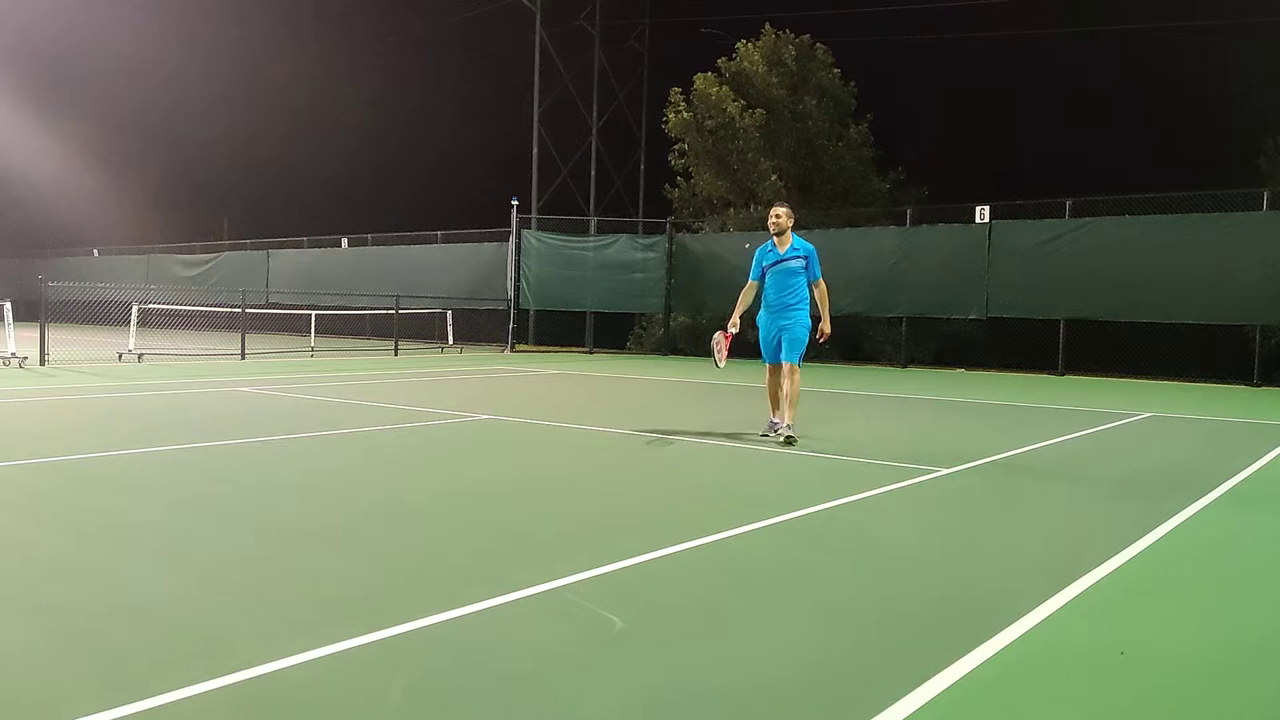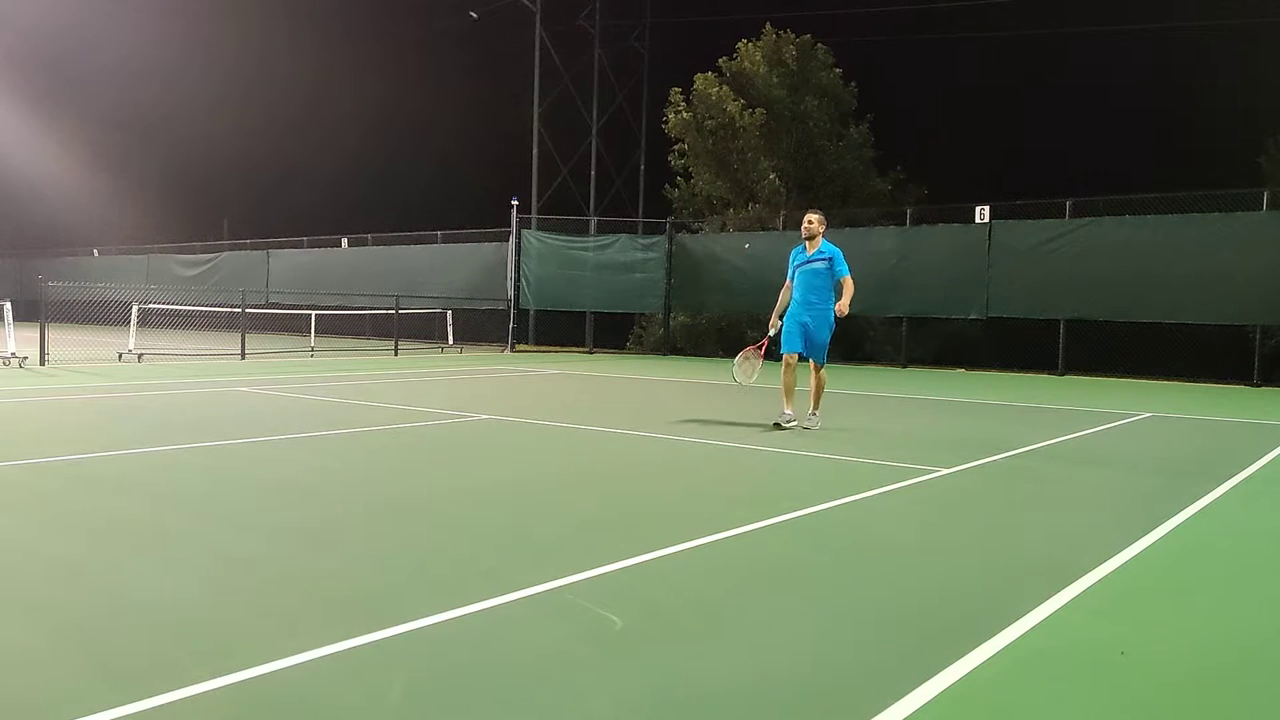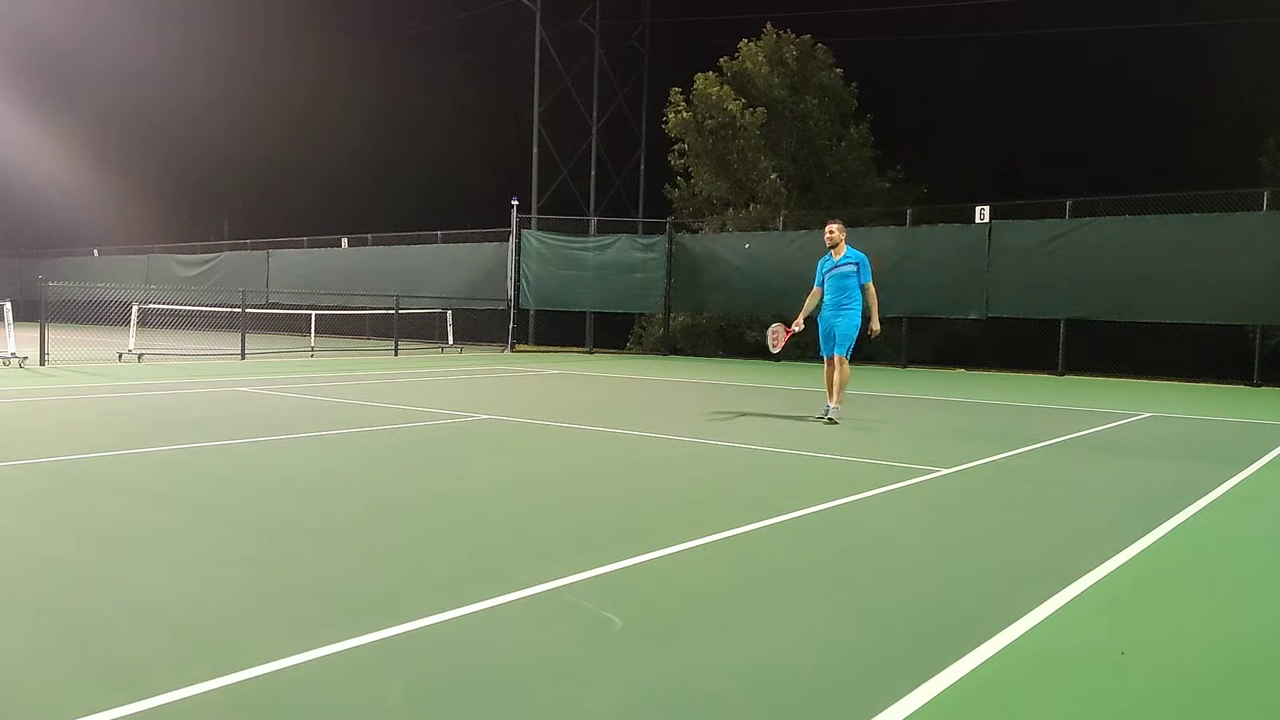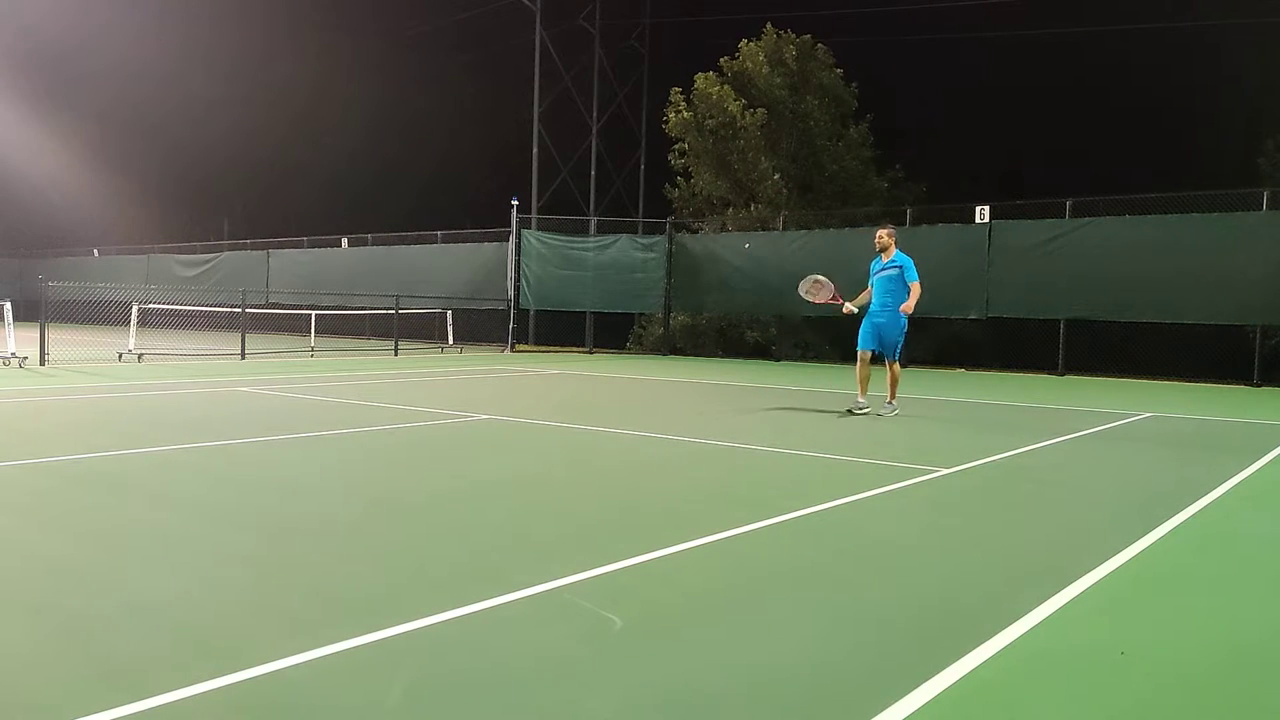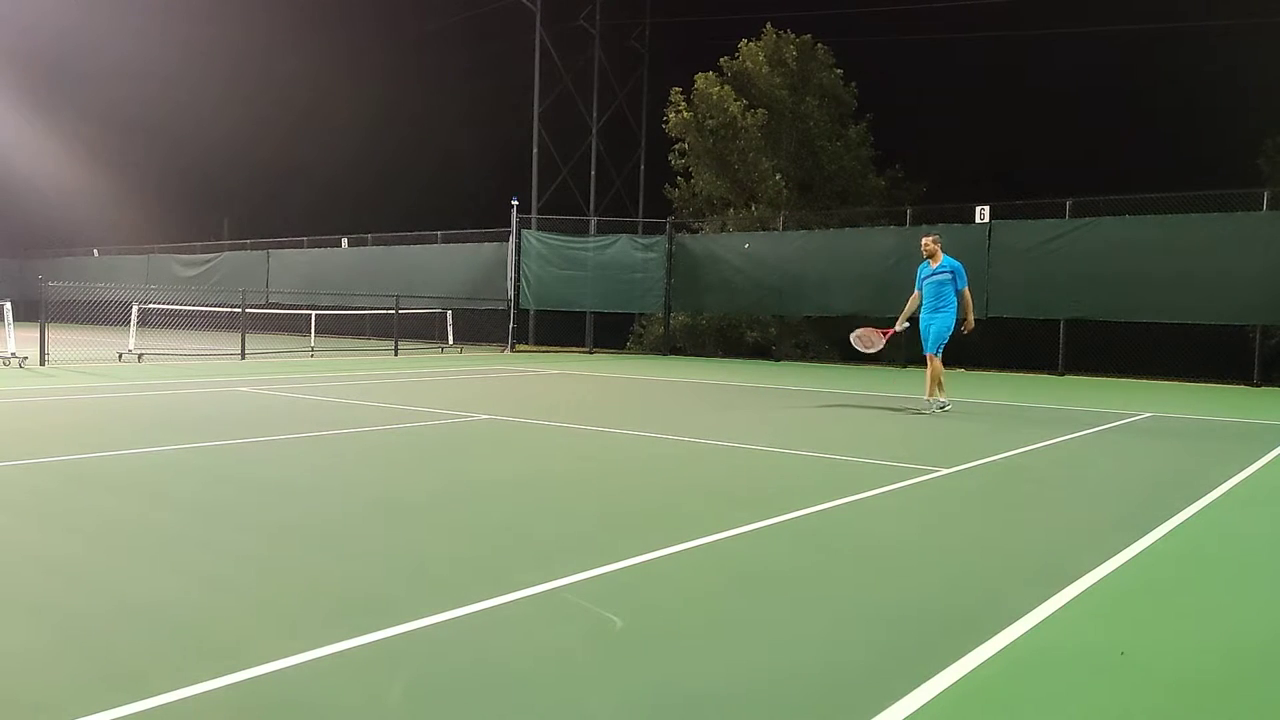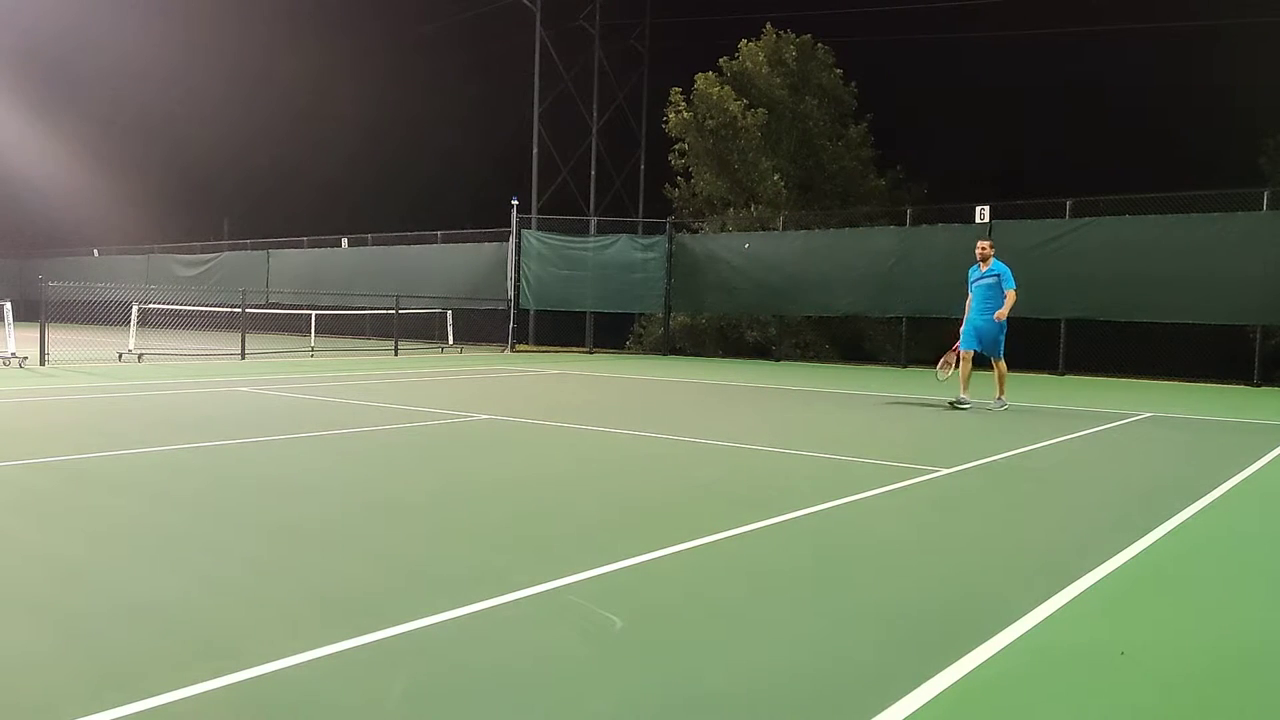
dt=0.5s
person 1, frame 1
left shoulder: (807, 250)
right shoulder: (762, 252)
left elbow: (818, 285)
right elbow: (750, 288)
left wrist: (825, 319)
right wrist: (736, 315)
left hip: (797, 319)
right hip: (769, 319)
left knee: (790, 368)
right knee: (772, 369)
left ankle: (787, 425)
right ankle: (775, 420)
person 1, frame 2
left shoulder: (833, 253)
right shoulder: (795, 254)
left elbow: (848, 283)
right elbow: (788, 287)
left wrist: (844, 301)
right wrist: (775, 315)
left hip: (821, 318)
right hip: (794, 316)
left knee: (817, 366)
right knee: (788, 360)
left ankle: (814, 412)
right ankle: (788, 413)
person 1, frame 3
left shoulder: (858, 258)
right shoulder: (823, 262)
left elbow: (870, 289)
right elbow: (816, 293)
left wrist: (875, 318)
right wrist: (801, 317)
left hip: (849, 316)
right hip: (827, 317)
left knee: (841, 359)
right knee: (829, 360)
left ankle: (836, 406)
right ankle: (831, 404)
person 1, frame 4
left shoulder: (905, 262)
right shoulder: (875, 264)
left elbow: (916, 288)
left wrist: (911, 303)
right wrist: (853, 304)
left hip: (894, 319)
right hip: (872, 316)
left knee: (891, 361)
right knee: (863, 355)
left ankle: (891, 402)
right ankle: (861, 401)
person 1, frame 5
left shoulder: (953, 266)
right shoulder: (922, 268)
left elbow: (965, 292)
right elbow: (916, 296)
left wrist: (969, 317)
right wrist: (902, 318)
left hip: (944, 318)
right hip: (926, 318)
left knee: (932, 355)
right knee: (932, 358)
left ankle: (933, 397)
right ankle: (941, 399)
person 1, frame 6
left shoulder: (1002, 270)
right shoulder: (972, 271)
left elbow: (1011, 294)
left wrist: (1004, 310)
right wrist: (965, 322)
left hip: (994, 322)
right hip: (973, 320)
left knee: (997, 359)
right knee: (965, 354)
left ankle: (1001, 398)
right ankle: (964, 397)
